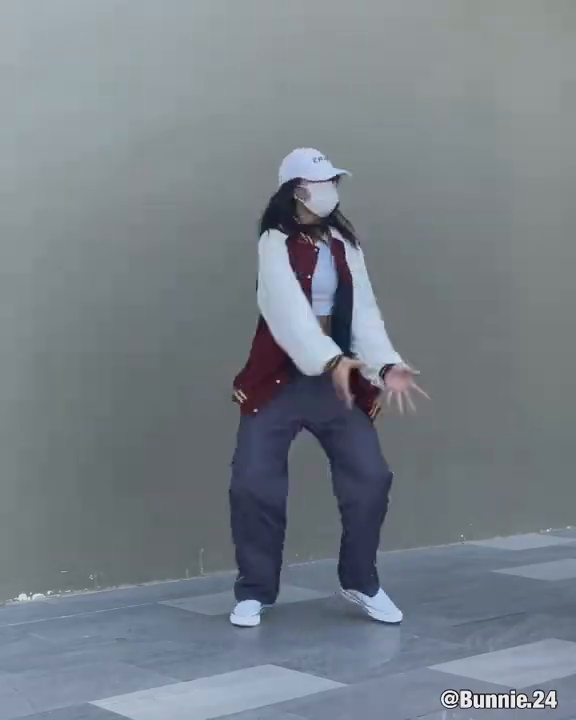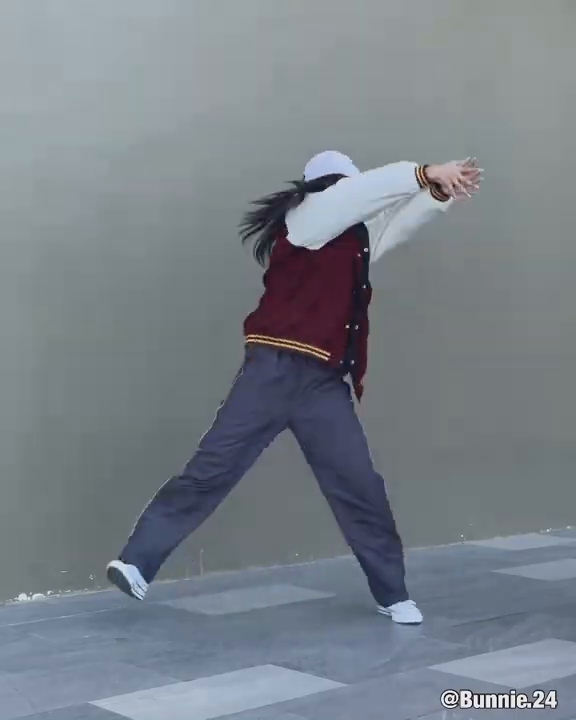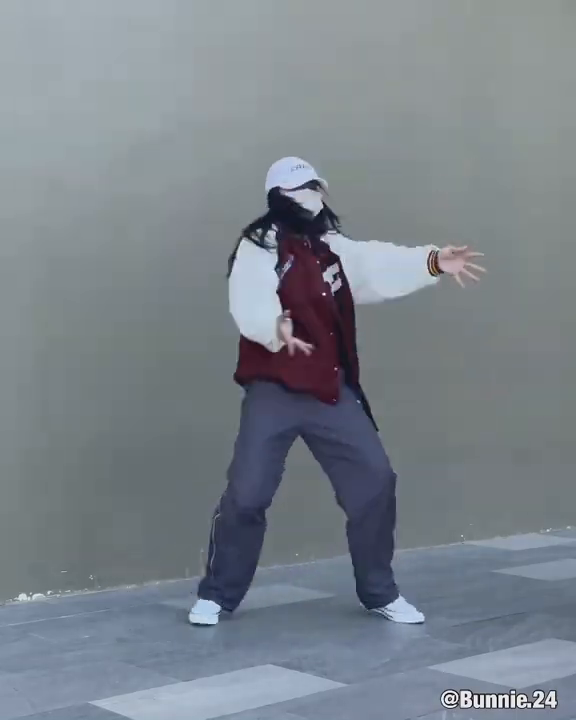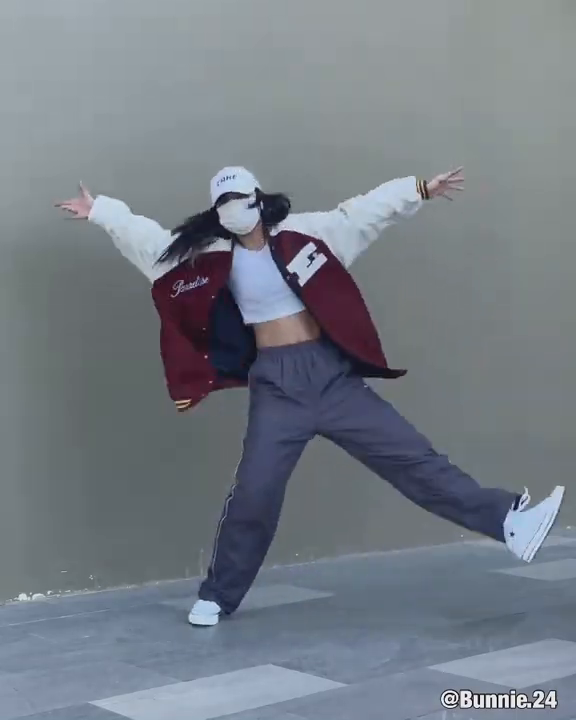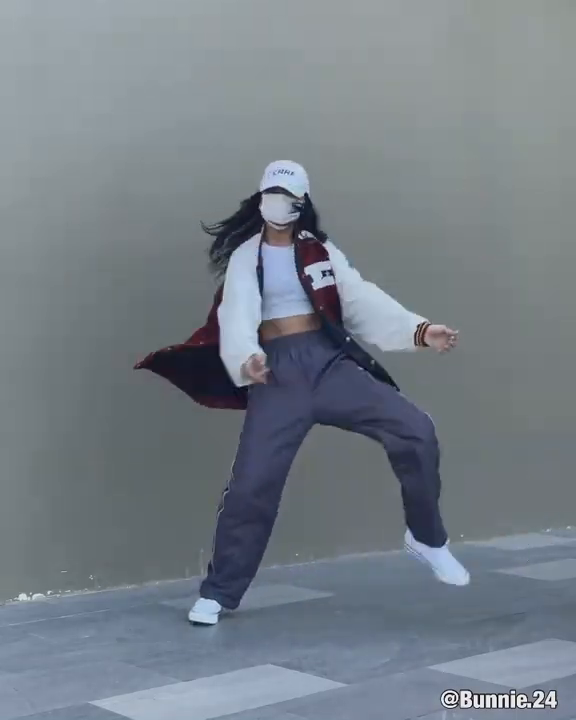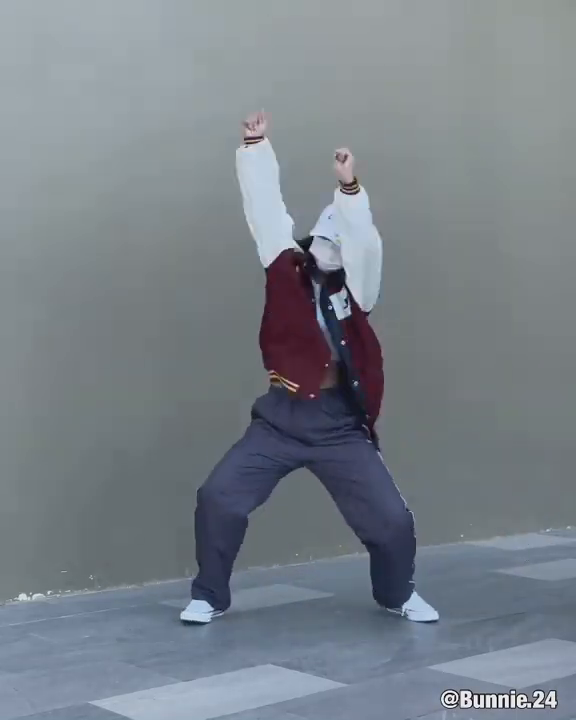
dt=0.2s
person 1, frame 1
left shoulder: (345, 245)
right shoulder: (276, 243)
left elbow: (363, 314)
right elbow: (284, 309)
left wrist: (386, 365)
right wrist: (333, 361)
left hip: (339, 375)
right hip: (280, 376)
left knee: (371, 479)
right knee: (254, 486)
left ankle: (362, 583)
right ankle: (254, 592)
person 1, frame 2
left shoulder: (350, 233)
right shoulder: (306, 217)
left elbow: (393, 214)
right elbow: (358, 194)
left wrist: (439, 190)
right wrist: (426, 172)
left hip: (322, 380)
right hip: (272, 369)
left knee: (359, 484)
right knee: (211, 468)
left ankle: (391, 593)
right ankle: (139, 560)
person 1, frame 3
left shoulder: (329, 247)
right shoulder: (259, 244)
left elbow: (376, 272)
right elbow: (249, 301)
left wrist: (436, 262)
right wrist: (275, 328)
left hip: (328, 386)
right hip: (273, 386)
left knee: (375, 481)
right knee: (247, 495)
left ankle: (380, 593)
right ankle: (217, 594)
person 1, frame 4
left shoulder: (302, 235)
right shoulder: (211, 257)
left elbow: (361, 211)
right elbow: (153, 241)
left wrist: (421, 189)
right wrist: (101, 211)
left hip: (332, 374)
right hip: (278, 385)
left knee: (409, 452)
right knee: (255, 494)
left ankle: (507, 521)
right ankle: (217, 594)
person 1, frame 5
left shoulder: (321, 250)
right shoulder: (244, 255)
left elbow: (363, 303)
right elbow: (238, 314)
left wrist: (418, 330)
right wrist: (244, 357)
left hip: (331, 363)
right hip: (277, 375)
left knee: (415, 432)
right knee: (251, 486)
left ankle: (428, 538)
right ankle: (218, 592)
person 1, frame 6
left shoulder: (355, 289)
right shoulder: (291, 269)
left elbow: (365, 251)
right elbow: (267, 215)
left wrist: (349, 187)
right wrist: (255, 144)
left hip: (338, 425)
right hip: (281, 421)
left knee: (392, 522)
right knee: (218, 500)
left ankle: (399, 595)
right ankle: (210, 595)
